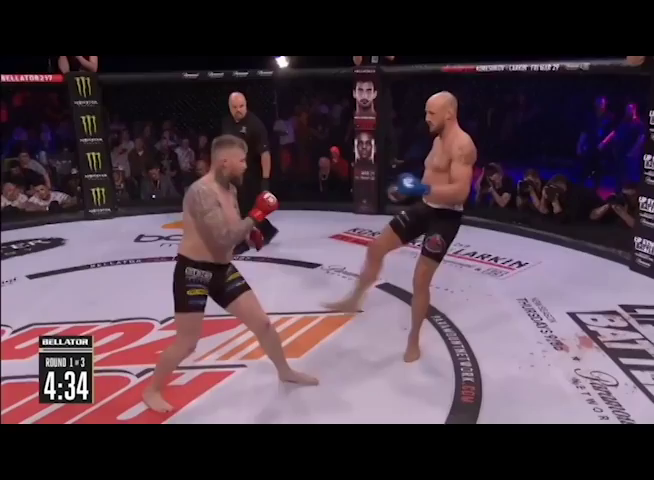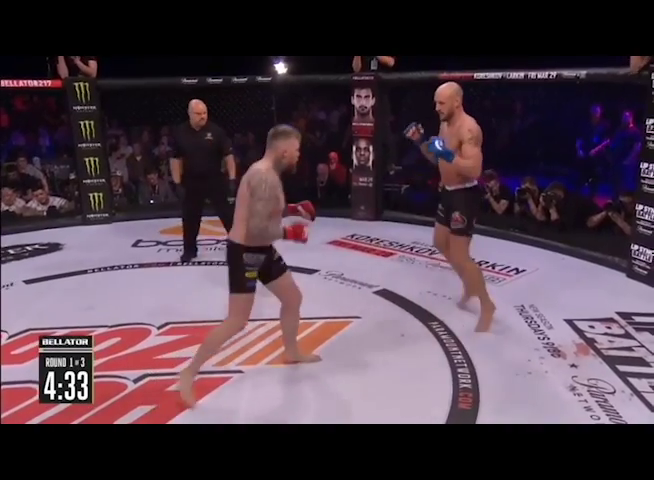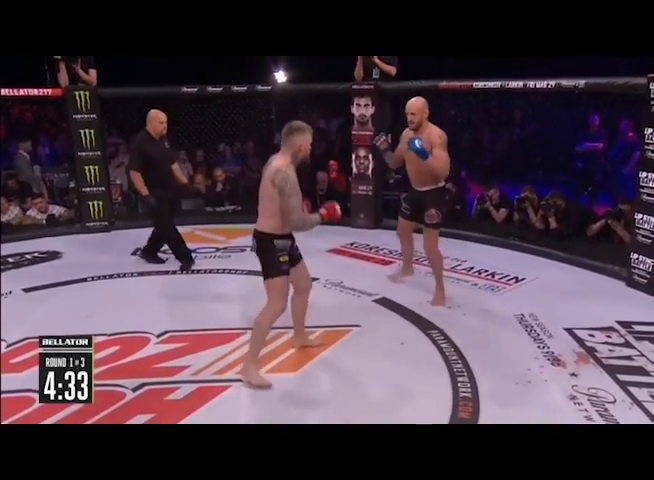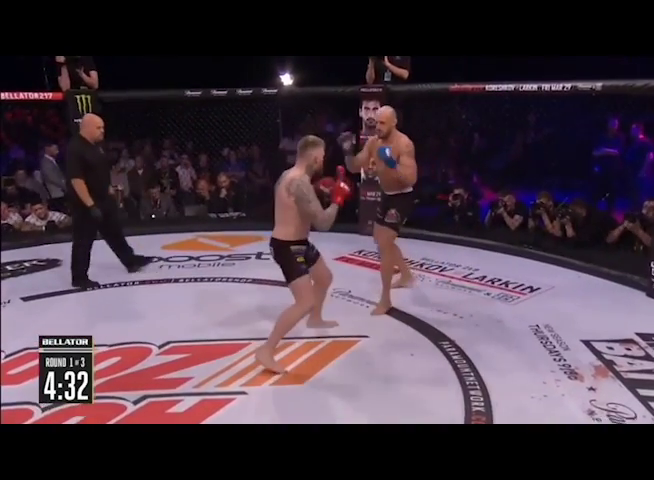
dt=0.7s
person 1, frame 1
left shoulder: (230, 189)
right shoulder: (201, 192)
right elbow: (223, 238)
left wrist: (250, 232)
right wrist: (256, 216)
left hip: (223, 269)
right hip: (193, 272)
left knee: (262, 324)
right knee: (187, 343)
left ankle: (286, 372)
right ankle: (152, 390)
person 1, frame 2
left shoulder: (266, 172)
right shoulder: (265, 177)
right elbow: (257, 229)
left wrist: (294, 210)
right wrist: (289, 232)
left hip: (262, 251)
right hip: (244, 253)
left knee: (293, 297)
right knee: (236, 323)
left ankle: (292, 351)
right ankle: (189, 374)
person 1, frame 3
left shoulder: (275, 162)
right shoulder: (285, 174)
right elbow: (296, 223)
left wrist: (298, 205)
right wrist: (324, 215)
left hip: (278, 238)
right hip: (272, 242)
left knee: (304, 285)
right knee: (276, 304)
left ankle: (300, 336)
right ankle: (250, 365)
person 1, frame 4
left shoulder: (291, 175)
right shoulder: (300, 184)
right elbow: (323, 223)
left wrist: (318, 190)
right wrist: (337, 200)
left hip: (297, 244)
right hip: (288, 248)
left knee: (325, 277)
right knee: (305, 302)
left ankle: (315, 319)
right ankle: (267, 350)
person 2, frame 1
left shoulder: (461, 146)
right shoulder: (440, 140)
left elbow: (460, 191)
left wrist: (423, 189)
right wrist: (406, 187)
left hip: (445, 218)
right hip: (422, 209)
left knee: (420, 281)
right knee: (376, 247)
left ankle: (414, 340)
right ankle: (354, 300)
person 2, frame 2
left shoulder: (468, 129)
right shoulder: (445, 125)
left elbow: (474, 170)
right elbow: (434, 158)
left wrist: (449, 156)
right wrist: (420, 141)
left hip: (466, 194)
right hip: (450, 192)
left knee: (460, 255)
right knee: (440, 242)
left ankle: (487, 305)
right ankle: (469, 288)
person 2, frame 3
left shoulder: (437, 136)
right shoulder: (407, 134)
left elbow: (444, 171)
right elbow: (396, 163)
left wrist: (425, 156)
right wrist: (385, 150)
left hip: (434, 194)
right hip: (415, 191)
left knee: (430, 247)
right knee: (403, 231)
left ankle: (440, 289)
right ankle: (407, 268)
person 2, frame 4
left shoulder: (404, 144)
right shoulder: (373, 142)
left elbow: (411, 178)
right elbow: (354, 167)
left wrist: (393, 165)
right wrist: (347, 152)
left hip: (402, 198)
right hip: (387, 196)
left knee: (383, 246)
right knee: (383, 240)
left ankle: (385, 299)
right ankle: (405, 276)
person 3, frame 1
left shoulder: (255, 124)
right shoulder: (227, 122)
left elbow: (265, 153)
left wrist: (265, 178)
left hip: (250, 174)
left knee: (245, 208)
right knee: (242, 207)
right ankle: (267, 230)
person 3, frame 2
left shoulder: (216, 131)
right shoulder: (180, 132)
left elbow: (228, 156)
right elbow: (176, 159)
left wrist: (232, 179)
right wrist: (177, 182)
left hip: (215, 180)
right hip: (191, 181)
left knee: (226, 214)
right knee: (189, 216)
right ankle: (189, 249)
person 3, frame 3
left shoulder: (163, 141)
right shoulder: (140, 143)
left elbow: (173, 163)
right elbow: (134, 172)
left wrist: (184, 182)
right wrist: (146, 195)
left hip: (167, 190)
right hip: (153, 192)
left knee: (164, 224)
right knee: (167, 225)
left ankle: (149, 252)
right ankle: (185, 257)
person 3, frame 4
left shoulder: (96, 146)
right shoulder: (75, 149)
right elbow: (76, 180)
left wrist: (110, 191)
right wrist: (90, 205)
left hip: (103, 198)
right hip: (85, 203)
left knee: (114, 231)
right knee: (84, 239)
left ankle: (130, 260)
right ankle: (79, 277)
